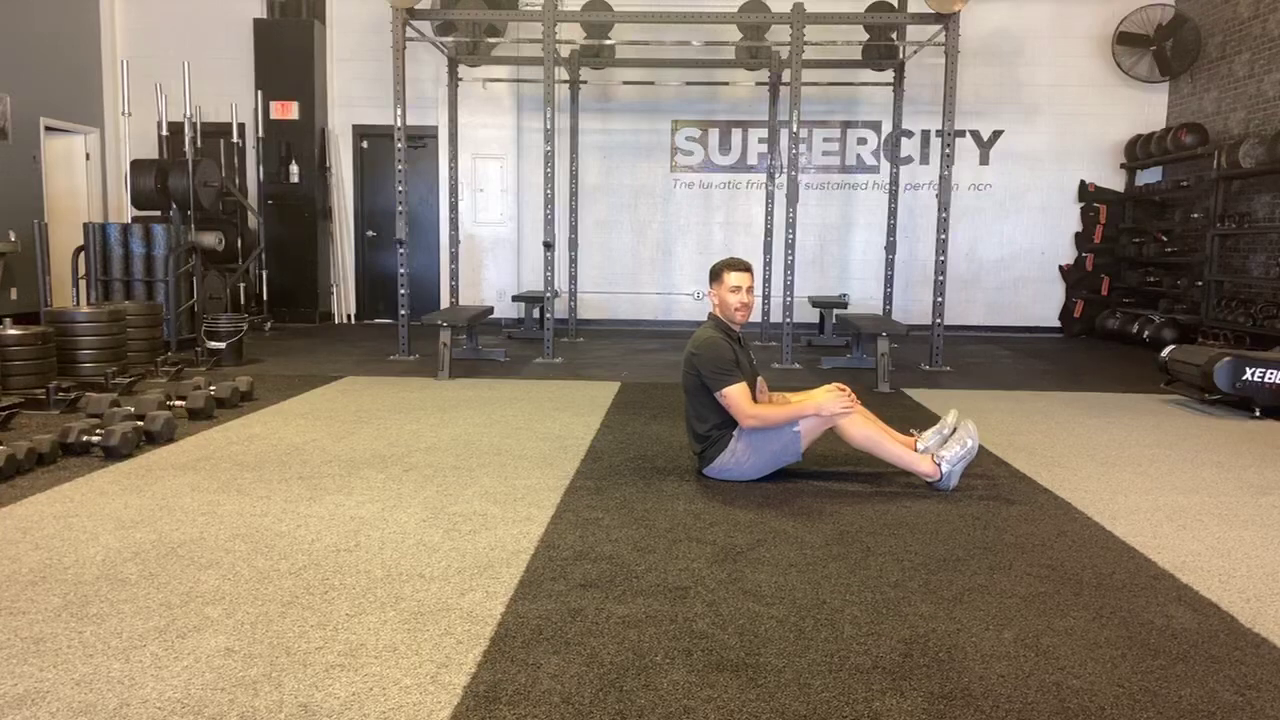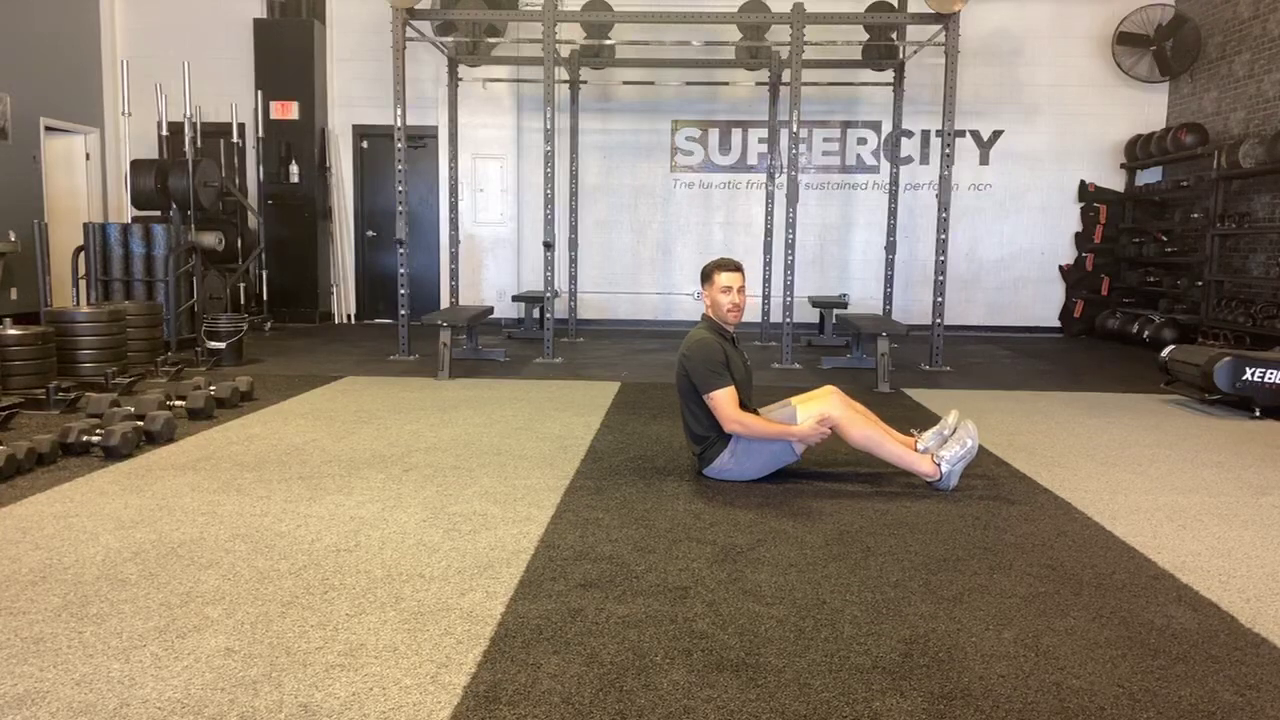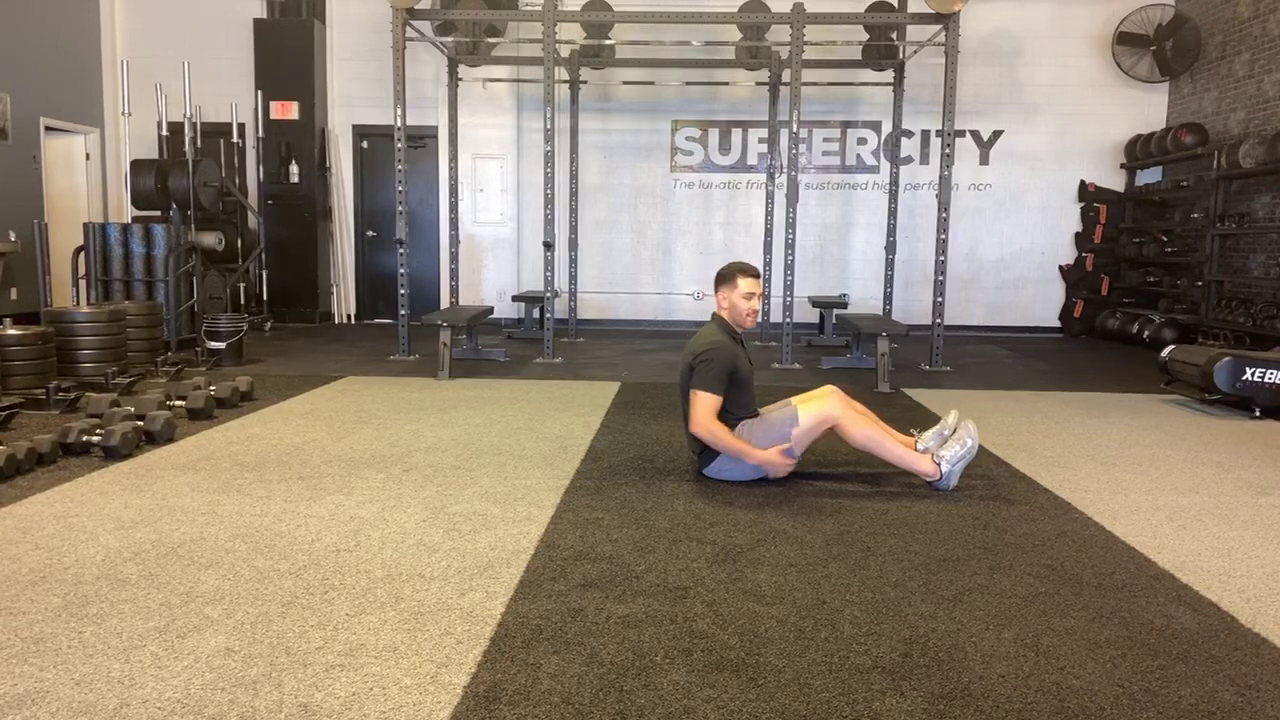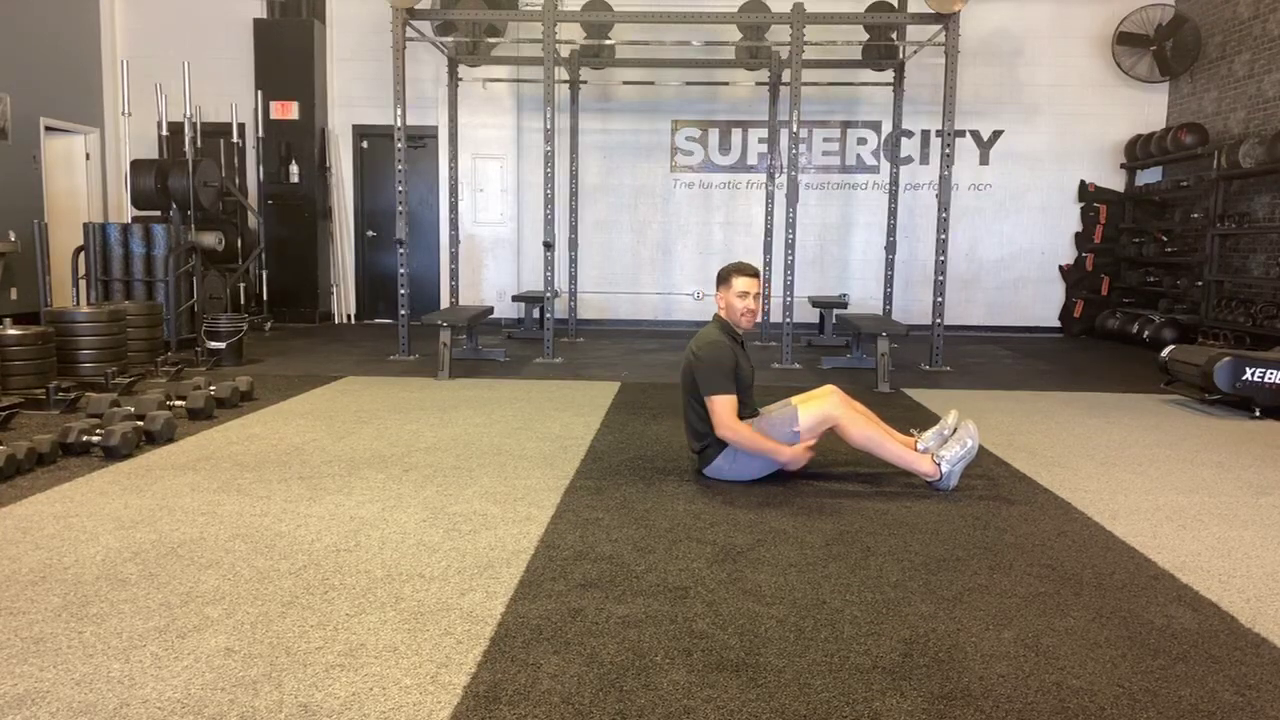
dt=1s
person 1, frame 1
left shoulder: (730, 338)
right shoulder: (711, 345)
left elbow: (763, 399)
right elbow: (749, 415)
left wrist: (820, 394)
right wrist: (814, 407)
left hip: (735, 441)
right hip: (725, 453)
left knee: (831, 397)
right knee: (830, 412)
left ankle: (914, 446)
right ankle: (932, 469)
person 1, frame 2
left shoulder: (723, 338)
right shoulder: (704, 346)
right elbow: (732, 421)
left wrist: (798, 420)
right wrist: (798, 432)
left hip: (737, 441)
right hip: (726, 454)
left knee: (830, 394)
right knee: (831, 407)
left ankle: (915, 445)
right ankle: (933, 469)
person 1, frame 3
left shoulder: (723, 337)
right shoulder: (716, 347)
right elbow: (701, 424)
left wrist: (764, 443)
right wrist: (759, 458)
left hip: (739, 432)
right hip: (726, 456)
left knee: (831, 393)
right knee: (832, 408)
left ankle: (915, 446)
right ankle: (932, 469)
person 1, frame 4
left shoulder: (726, 338)
right shoulder: (716, 348)
right elbow: (725, 427)
right wrist: (785, 454)
left hip: (739, 437)
right hip: (727, 455)
left knee: (831, 393)
right knee: (832, 408)
left ankle: (915, 445)
right ankle: (932, 469)
